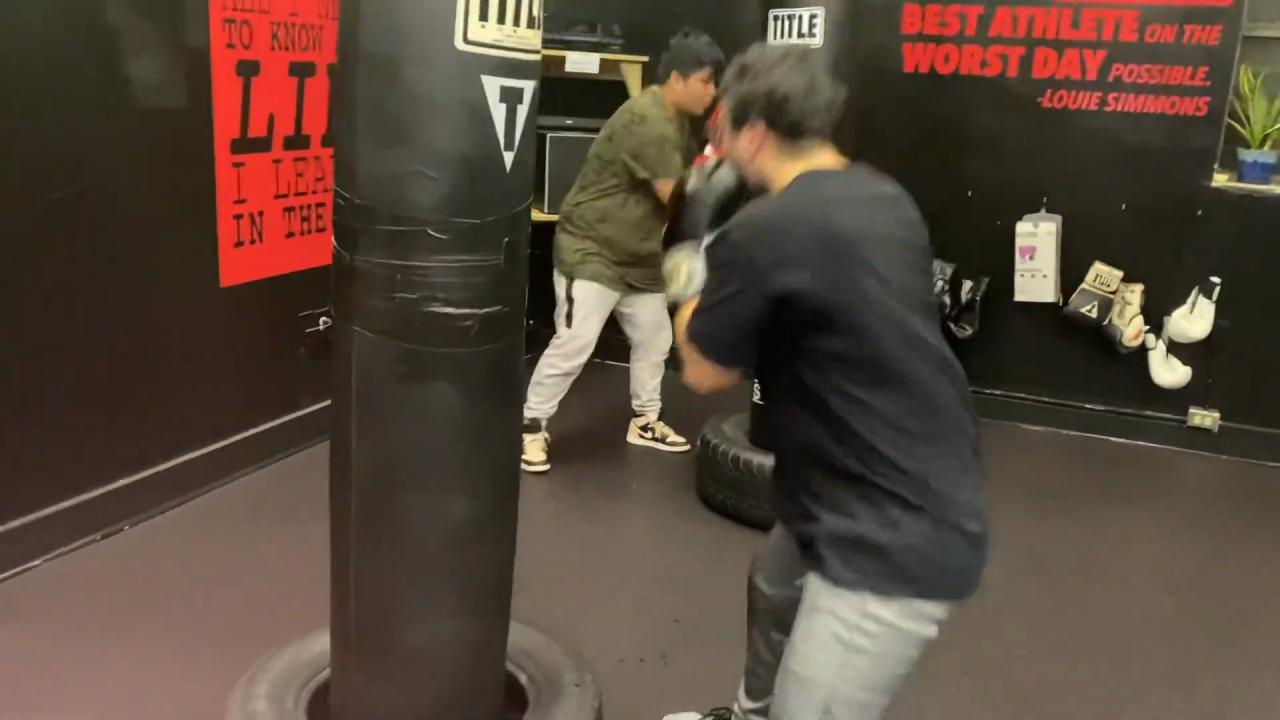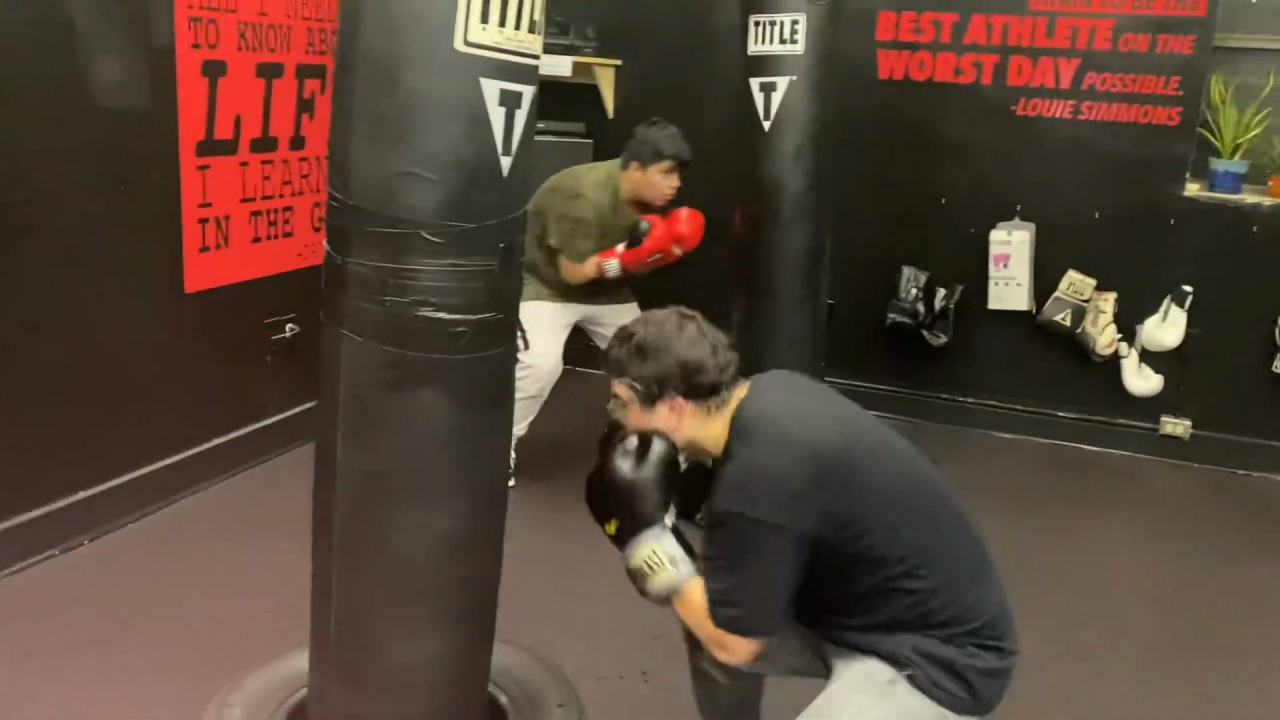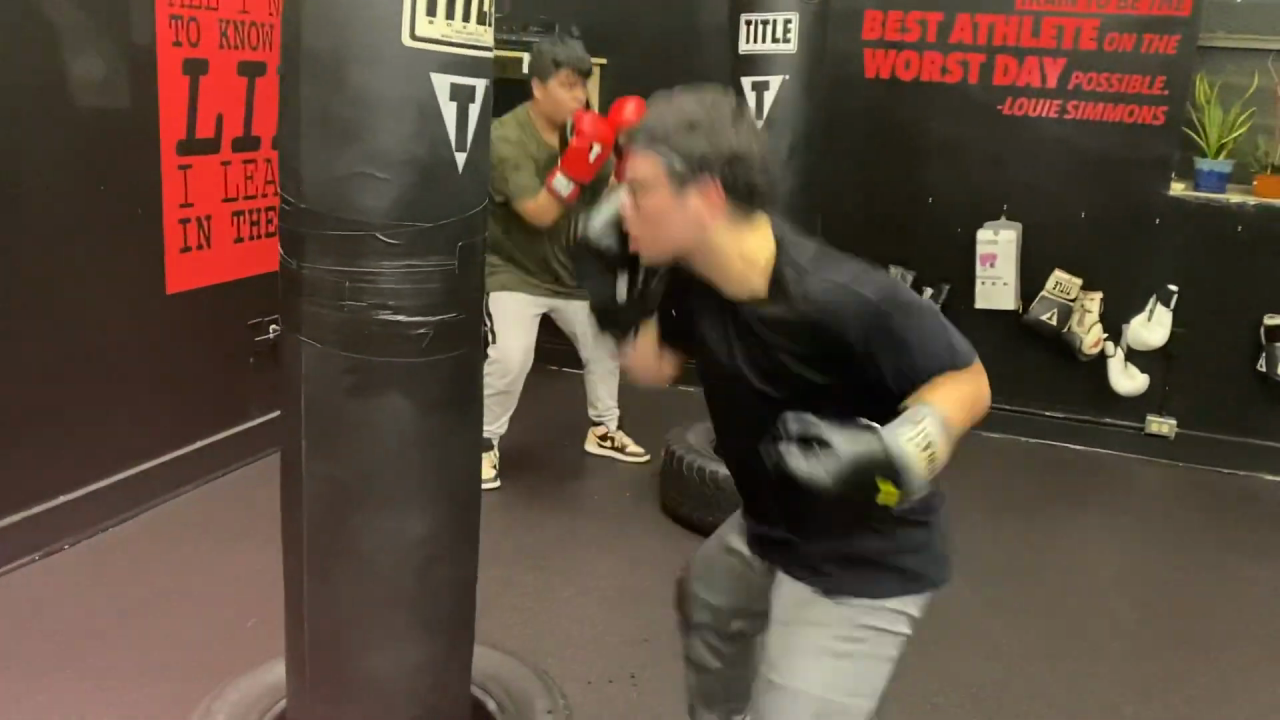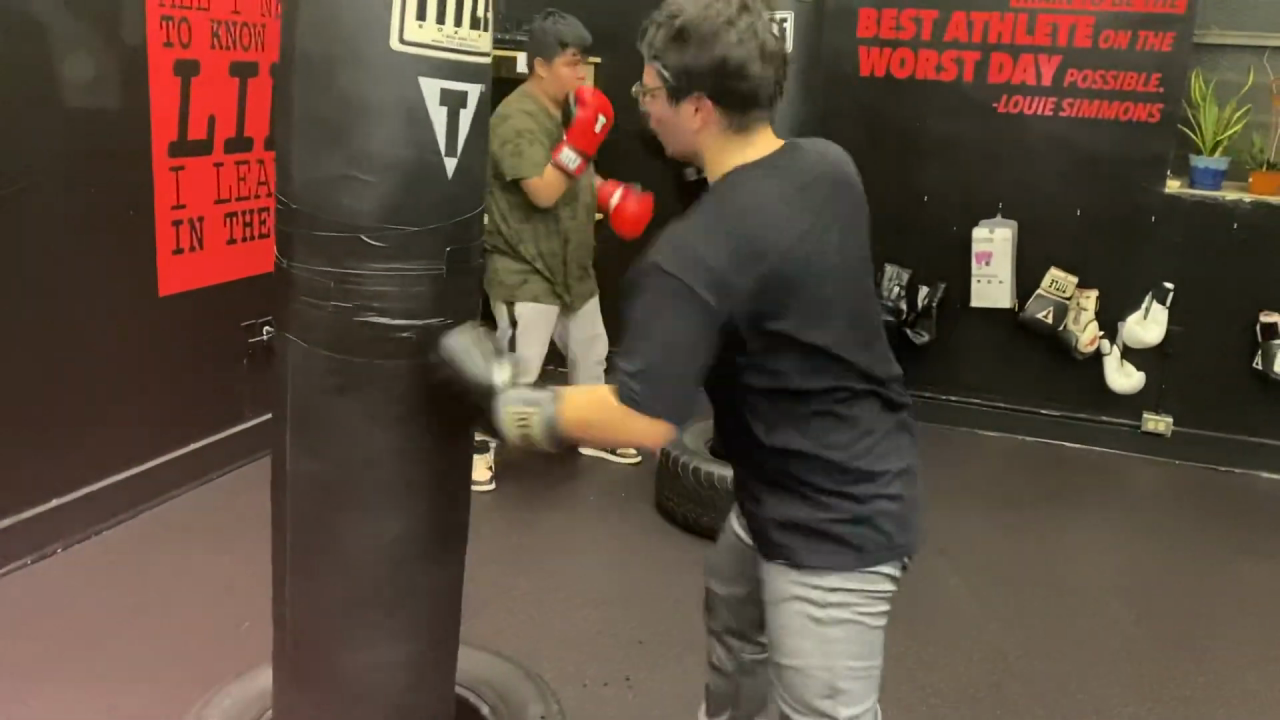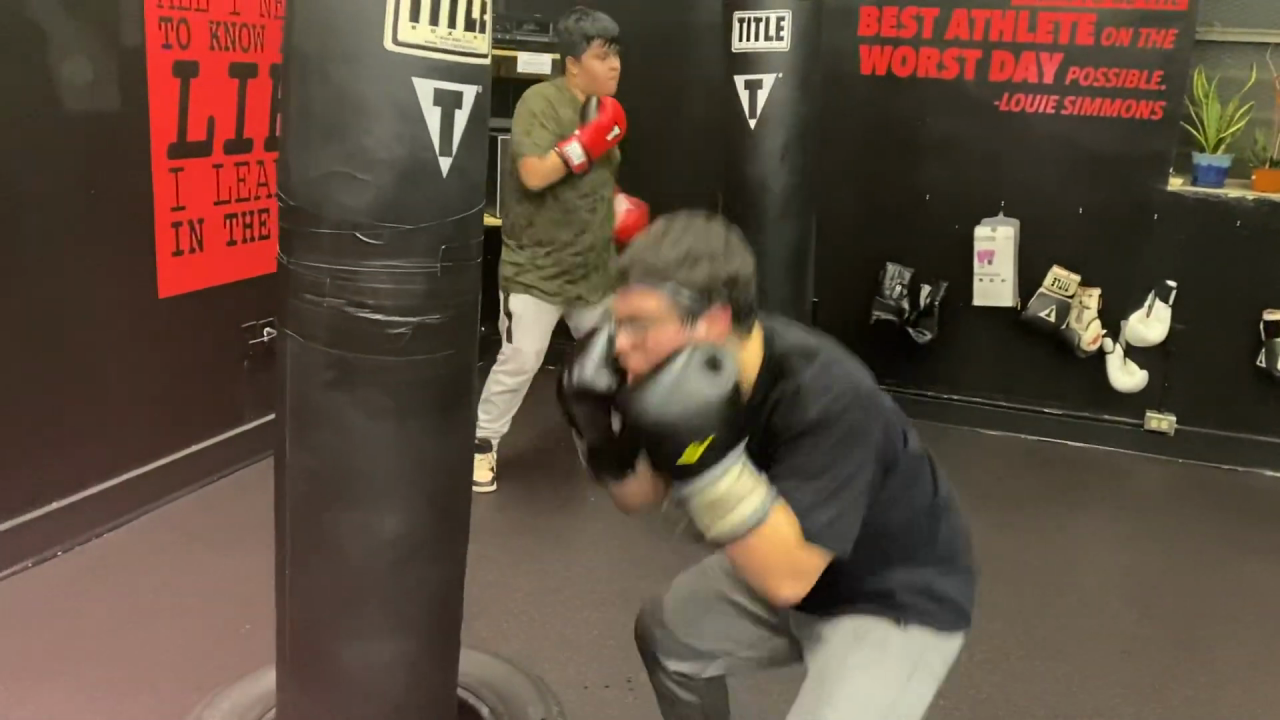
dt=0.3s
person 1, frame 1
left shoulder: (763, 229)
right shoulder: (883, 197)
left elbow: (704, 371)
left hip: (901, 534)
right hip: (899, 500)
right knee: (773, 594)
person 1, frame 2
left shoulder: (764, 478)
right shoulder: (772, 391)
left elbow: (733, 642)
left wrist: (642, 531)
left hip: (938, 653)
right knee: (714, 622)
person 1, frame 3
left shoulder: (836, 296)
right shoulder: (696, 271)
left elbow: (967, 385)
right elbow: (651, 366)
left wrist: (893, 458)
left hip: (862, 556)
right knee: (706, 598)
person 1, frame 4
left shoulder: (696, 255)
right shoulder: (824, 163)
left elbow: (642, 421)
left wrist: (500, 399)
left hip: (833, 516)
right hip: (833, 484)
right knee: (733, 605)
person 1, frame 5
left shoulder: (826, 399)
right shoulder: (697, 371)
left elbow: (787, 576)
right elbow: (638, 492)
left wrist: (702, 452)
right wrist: (603, 435)
left hip: (899, 605)
right knee: (667, 637)
person 2, frame 1
left shoulder: (672, 116)
right shoulder: (647, 120)
left elbow: (675, 182)
right elbow: (672, 191)
left hip: (638, 257)
right hip: (591, 250)
left knee: (655, 339)
right knee: (573, 346)
left ankle: (644, 419)
right ankle: (532, 427)
person 2, frame 2
left shoulder: (640, 200)
right shoulder: (586, 196)
left elbow: (632, 262)
right elbow: (574, 271)
left wrist: (664, 248)
right wrist: (634, 254)
left hip: (601, 286)
right hip: (542, 282)
right knee: (540, 365)
person 2, frame 3
left shoulder: (586, 130)
right shoulder: (506, 139)
right elbow: (540, 215)
right wrist: (577, 164)
left hip: (574, 268)
right hip: (513, 268)
left knee: (603, 347)
right knee: (509, 360)
left ankle: (603, 429)
right ankle: (484, 443)
person 2, frame 4
left shoulder: (573, 107)
right shoulder: (515, 117)
right elbow: (544, 192)
left wrist: (614, 198)
right wrist: (582, 138)
left hip: (572, 268)
right hip: (524, 272)
left knee: (592, 351)
right knee: (521, 367)
right ankle: (480, 445)
person 2, frame 5
left shoulder: (596, 107)
right shoulder: (548, 102)
right elbow: (534, 175)
left wrist: (616, 203)
right wrist: (590, 140)
left hip: (590, 267)
right hip: (533, 268)
right knee: (520, 364)
right ankle: (483, 445)
